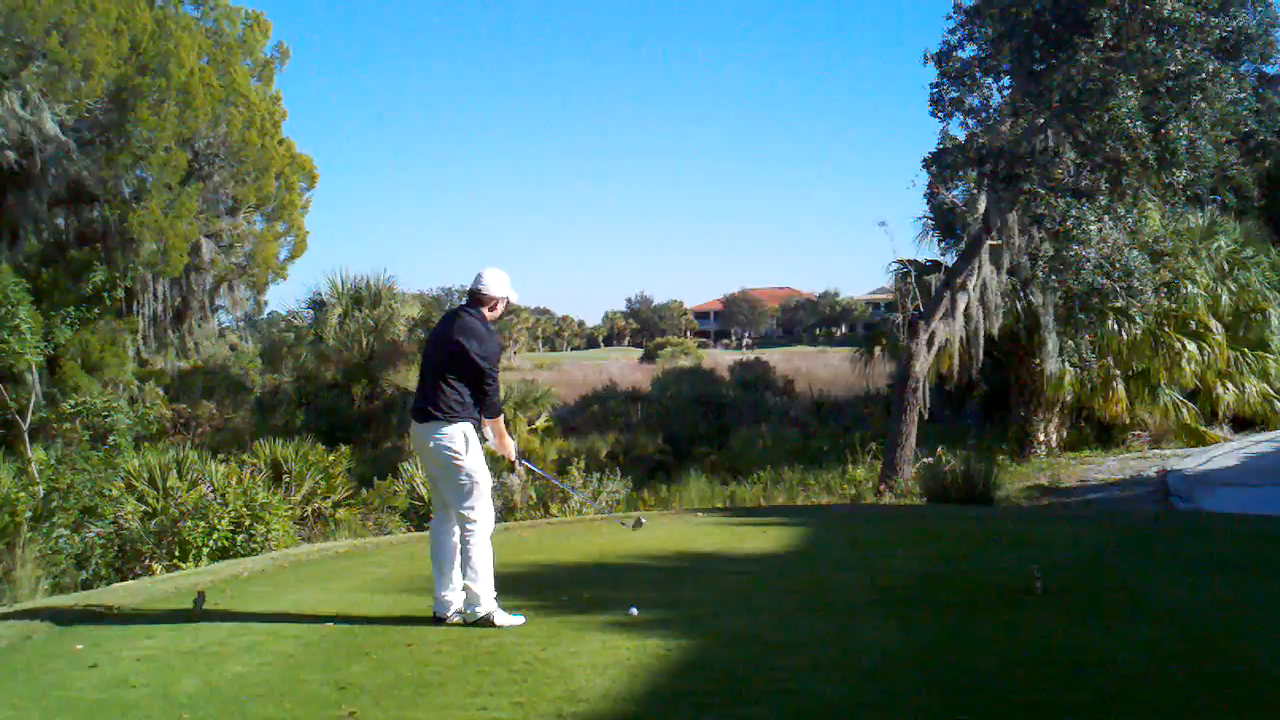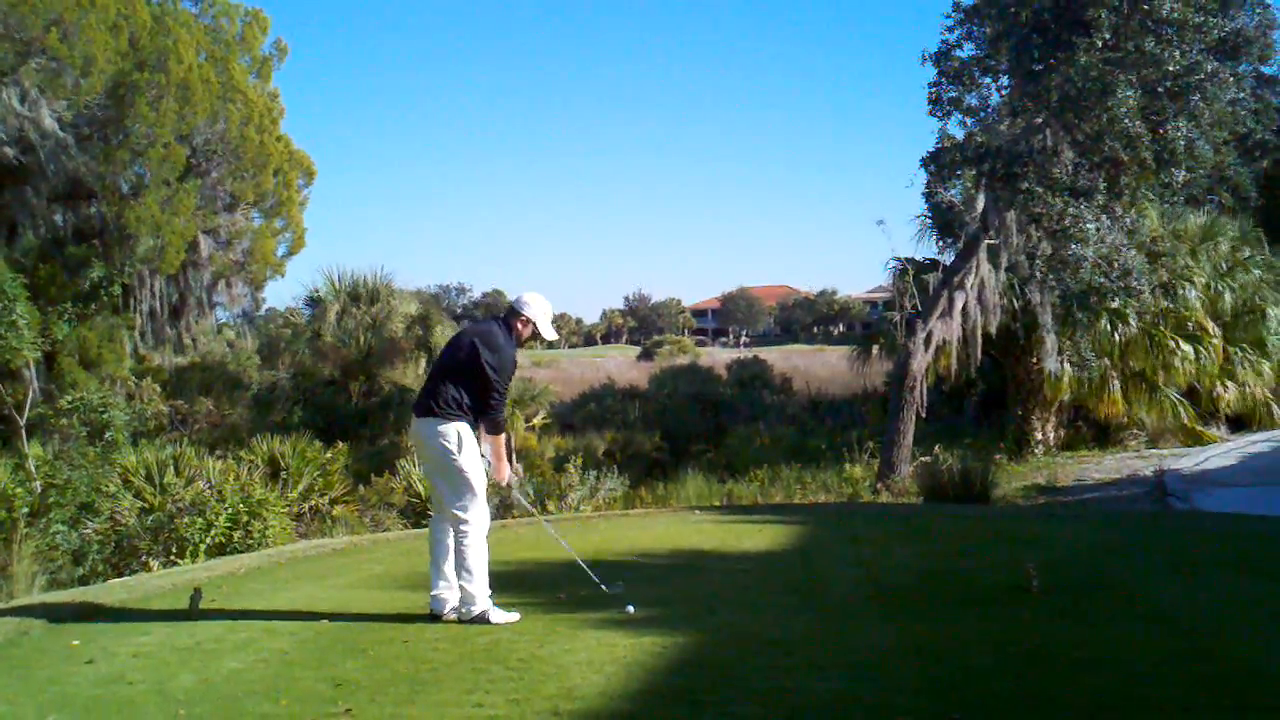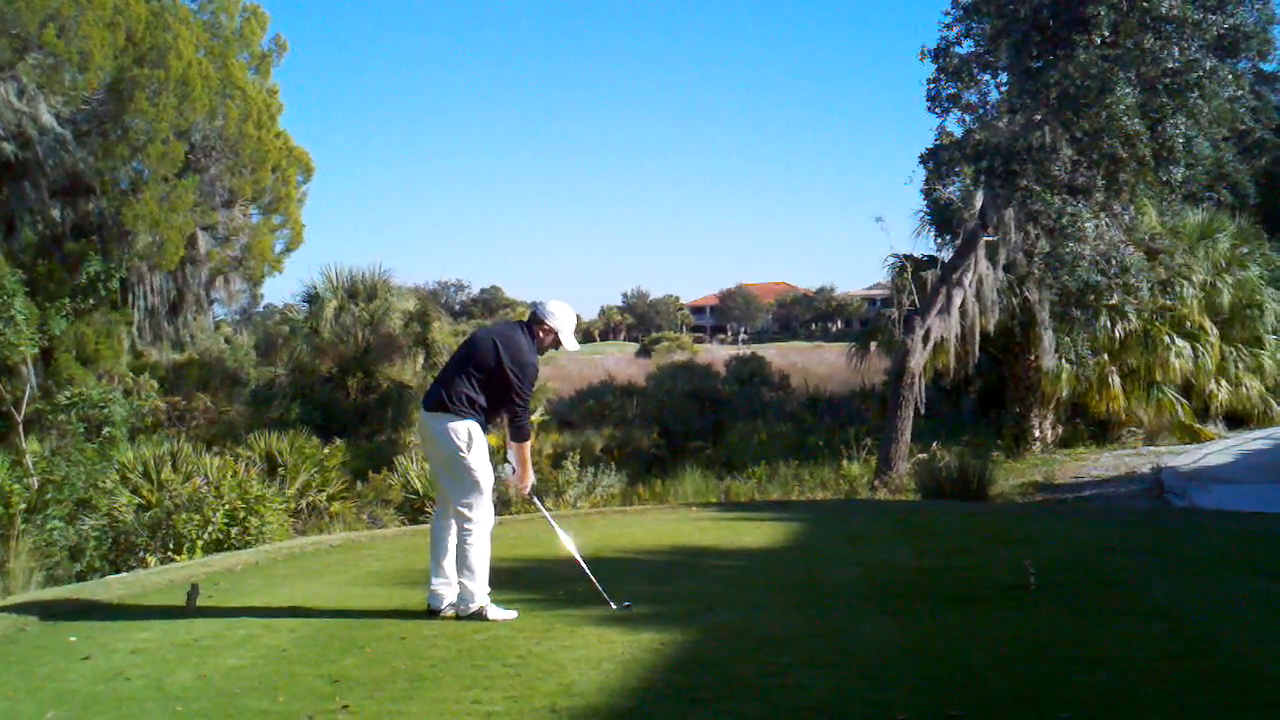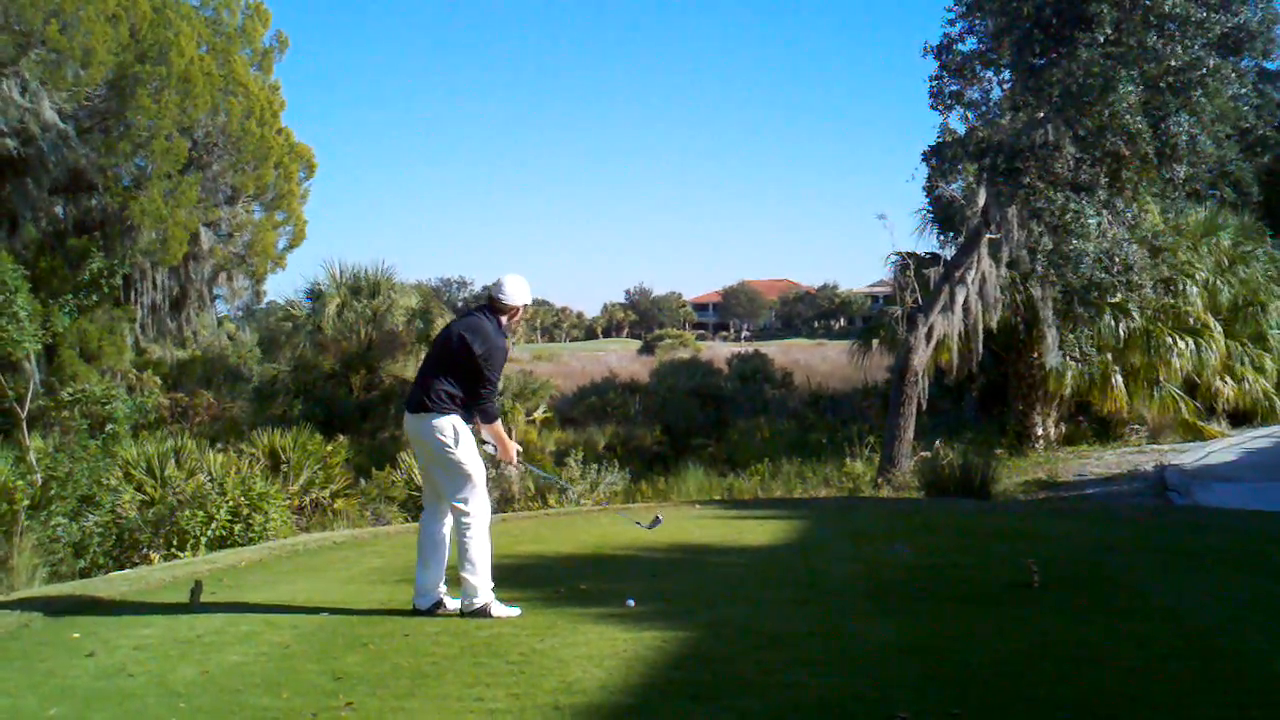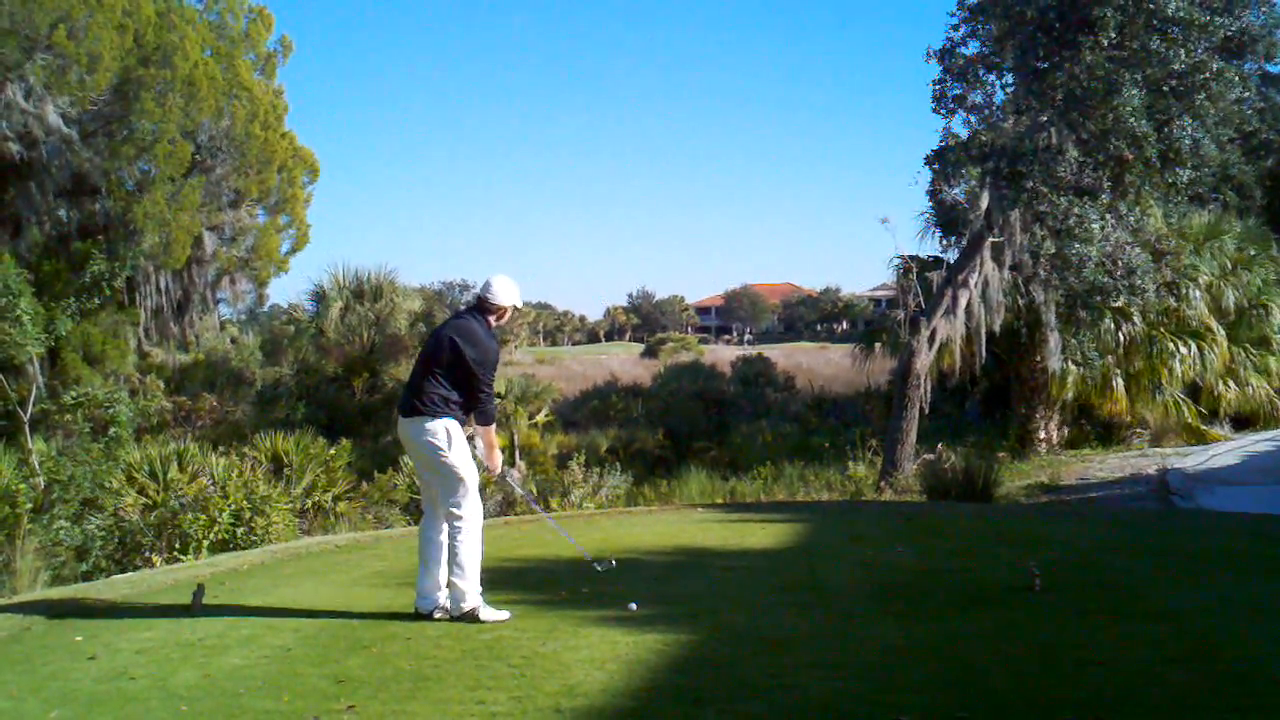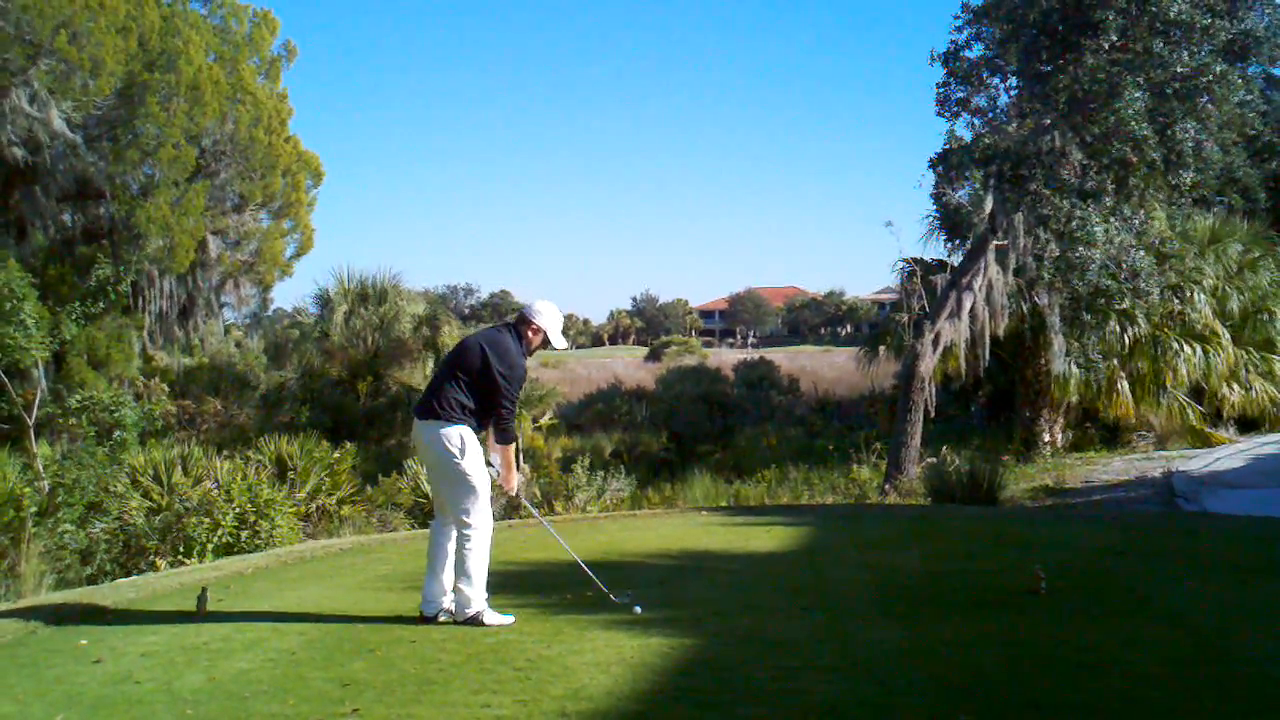
dt=0.7s
person 1, frame 1
left shoulder: (449, 322)
right shoulder: (482, 335)
right elbow: (489, 395)
left wrist: (489, 431)
right wrist: (503, 438)
left hip: (425, 427)
right hip: (451, 431)
left knee: (446, 517)
right knee: (477, 519)
left ankle: (448, 605)
right ankle: (481, 607)
person 1, frame 2
left shoulder: (482, 331)
right shoulder: (500, 348)
right elbow: (494, 410)
left wrist: (491, 451)
right wrist: (500, 461)
left hip: (427, 424)
right hip: (448, 428)
left knee: (446, 516)
right knee: (472, 518)
left ankle: (444, 602)
right ankle: (474, 606)
person 1, frame 3
left shoulder: (503, 332)
right shoulder: (524, 356)
right elbow: (519, 417)
left wrist: (512, 454)
right wrist: (524, 469)
left hip: (433, 418)
right hip: (456, 424)
left knee: (448, 510)
right knee: (475, 515)
left ankle: (442, 596)
right ankle: (473, 602)
person 1, frame 4
left shoulder: (468, 322)
right shoulder: (492, 340)
right elbow: (485, 402)
left wrist: (493, 436)
right wrist: (505, 444)
left hip: (419, 418)
right hip: (443, 422)
left knee: (437, 509)
right knee: (474, 510)
left ankle: (428, 596)
right ankle: (478, 599)
person 1, frame 5
left shoulder: (456, 325)
right shoulder: (482, 341)
right elbow: (483, 401)
left wrist: (480, 441)
right wrist: (492, 449)
left hip: (413, 422)
right hip: (436, 425)
left knee: (436, 512)
right knee: (466, 513)
left ankle: (430, 600)
right ankle: (466, 603)
person 1, frame 6
left shoulder: (492, 338)
right shoulder: (511, 357)
right elbow: (504, 418)
left wrist: (496, 453)
right wrist: (509, 469)
left hip: (428, 426)
right hip: (450, 431)
left knee: (447, 518)
right knee: (475, 521)
left ankle: (435, 604)
right ankle: (470, 608)
